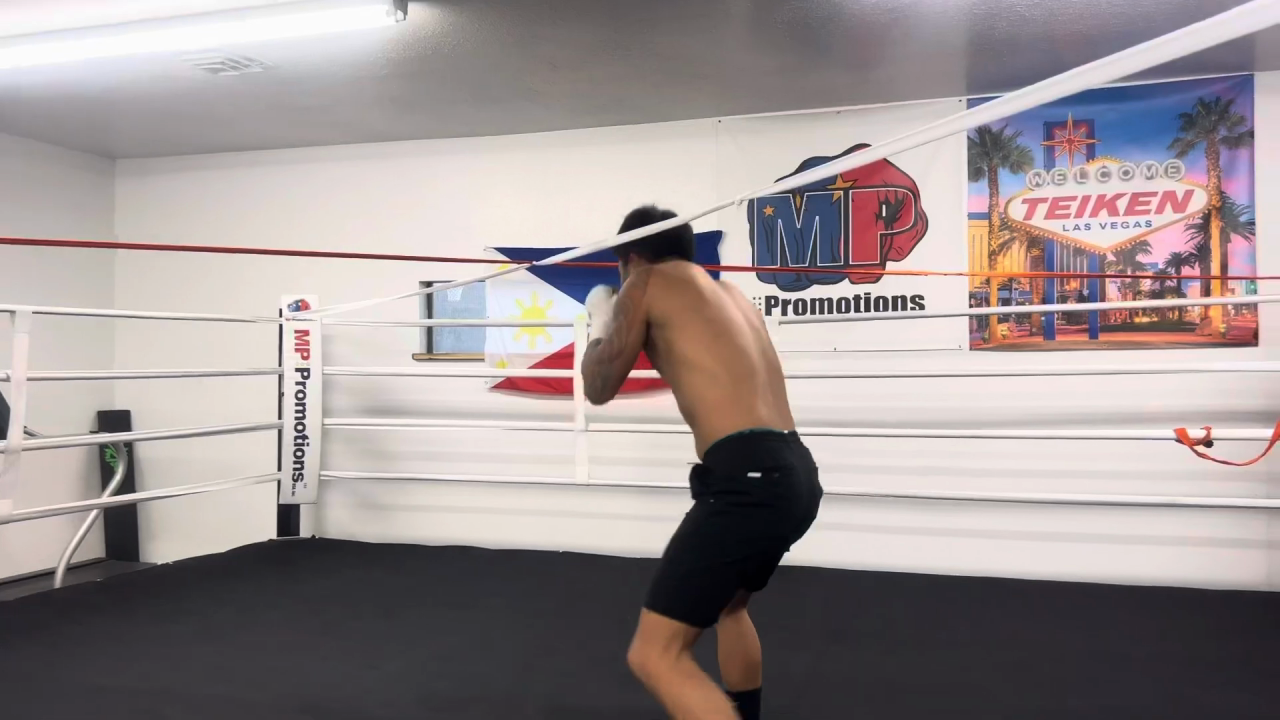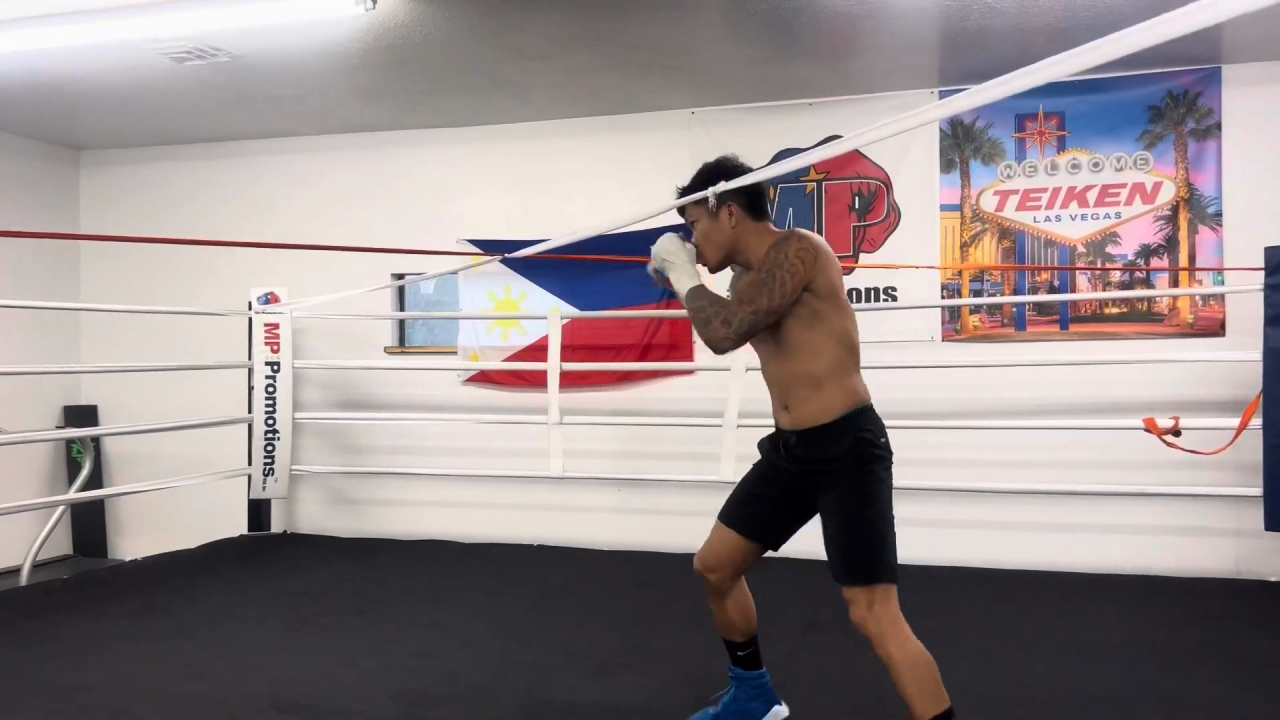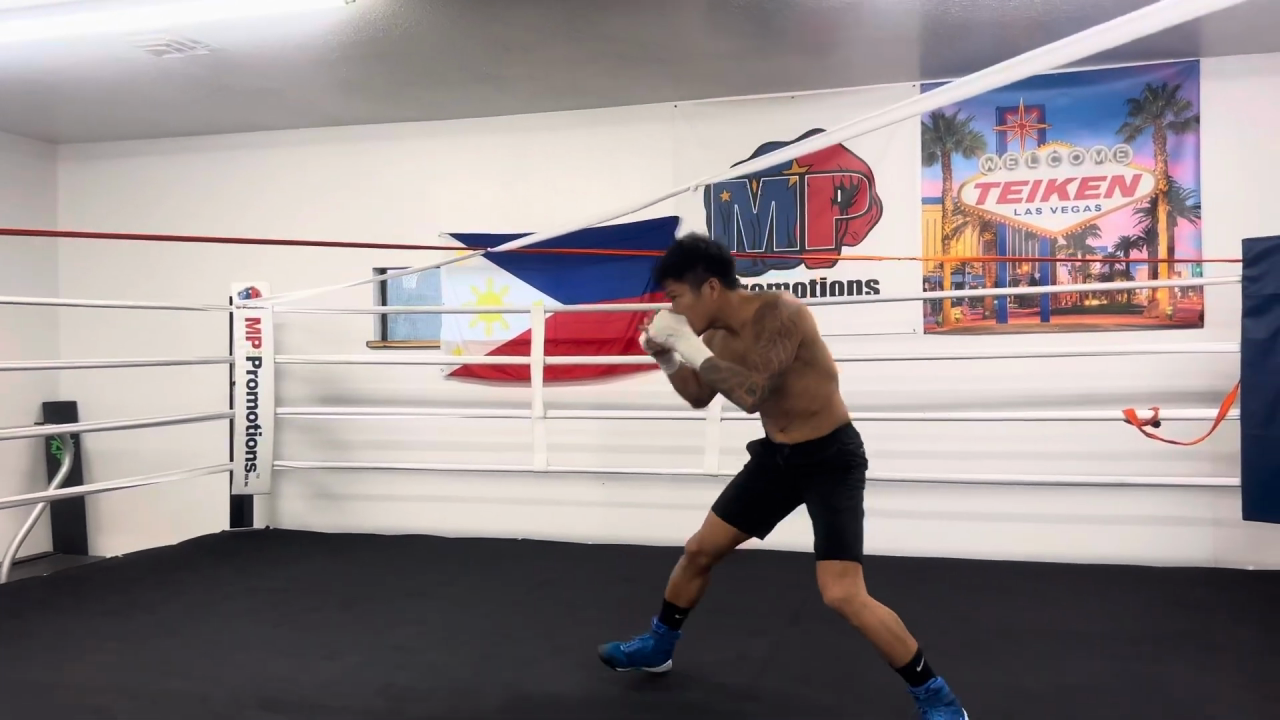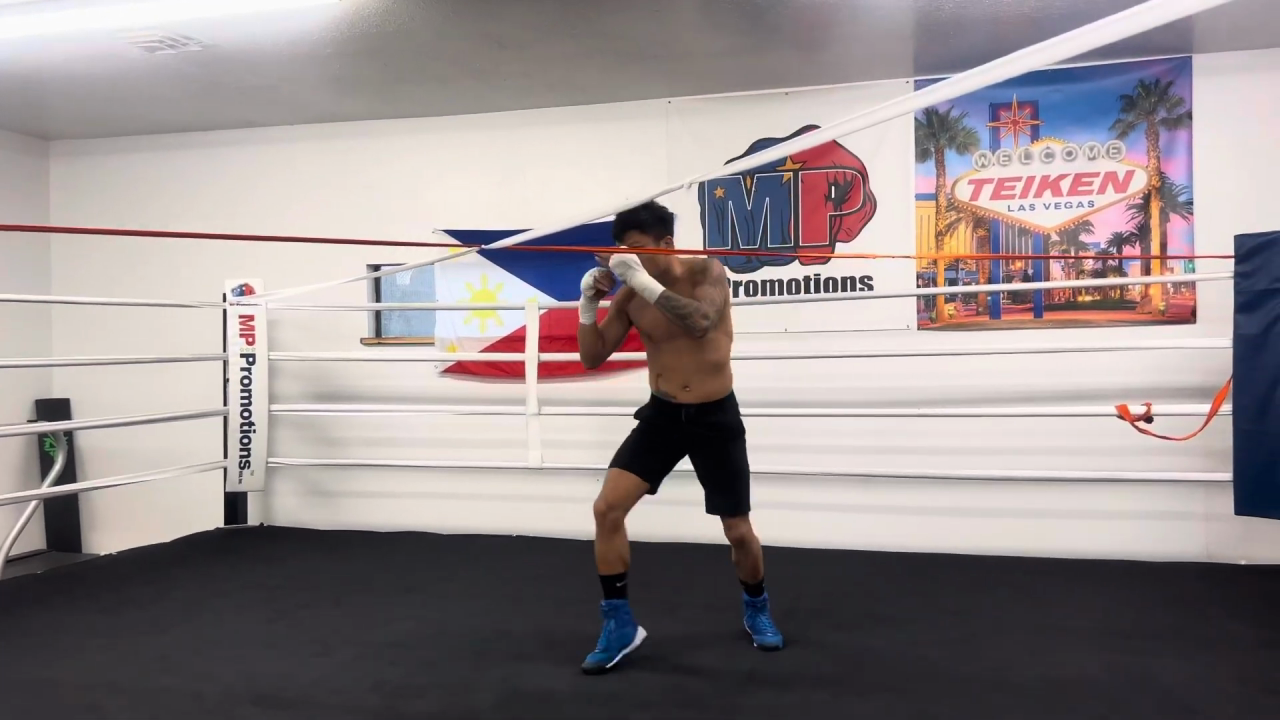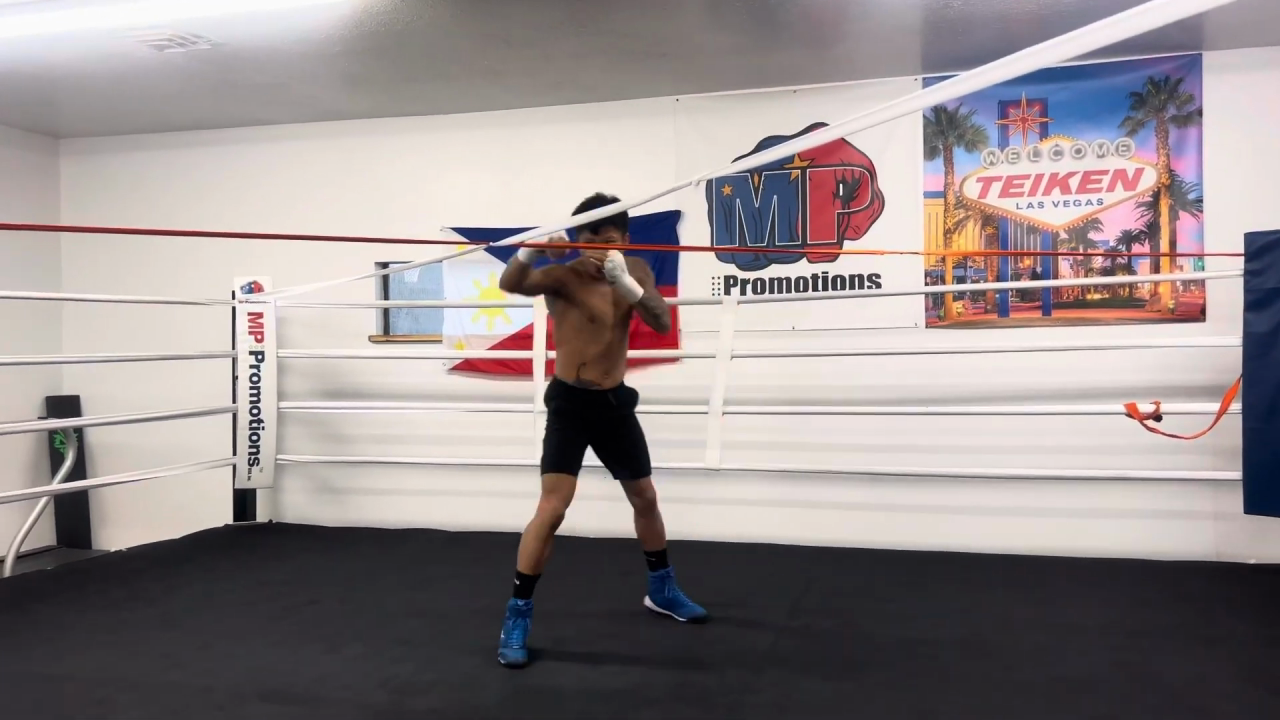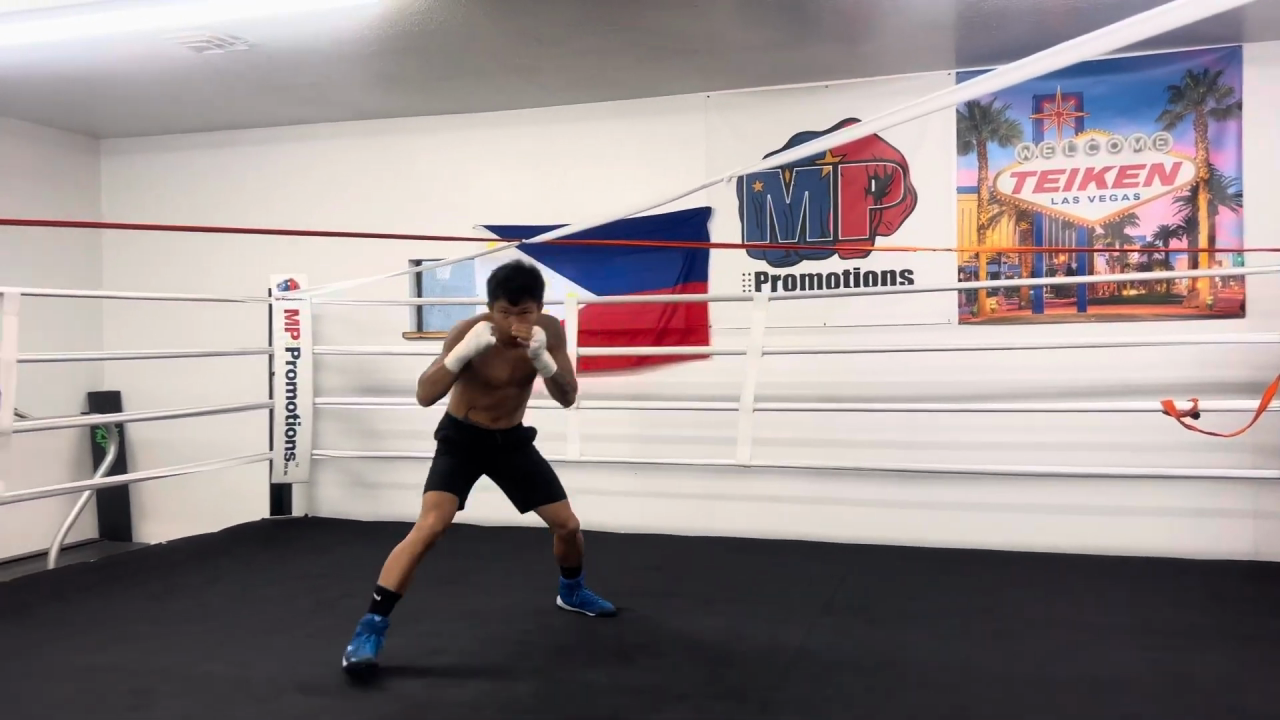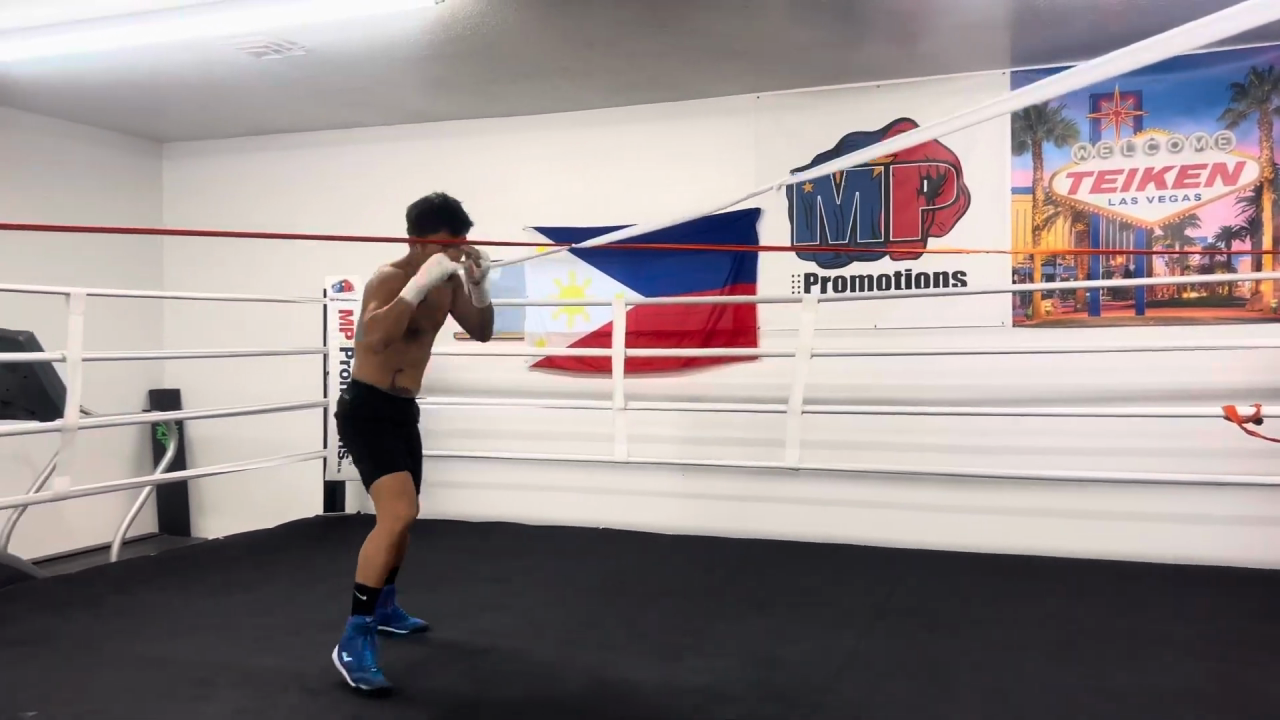
dt=0.5s
person 1, frame 1
left shoulder: (648, 283)
right shoulder: (731, 293)
left elbow: (599, 388)
left wrist: (599, 323)
left hip: (747, 479)
right hip: (794, 474)
left knee: (656, 657)
right knee: (725, 601)
person 1, frame 2
left shoulder: (802, 249)
right shoulder: (760, 271)
left elbow: (723, 331)
right elbow: (725, 331)
left wrist: (681, 275)
right wrist: (676, 275)
left hip: (851, 450)
right hip: (791, 451)
left knee: (875, 620)
right knee: (714, 568)
person 1, frame 3
left shoulder: (779, 312)
right shoulder: (721, 333)
left elbow: (752, 395)
right elbow: (700, 396)
left wrist: (689, 345)
right wrist: (666, 358)
left hip: (832, 458)
right hip: (776, 456)
left knee: (842, 594)
right knee: (699, 552)
right ankle: (658, 645)
person 1, frame 4
left shoulder: (705, 271)
right shoulder: (629, 296)
left elbow: (704, 323)
right elbow: (591, 357)
left wrist: (648, 283)
right wrist: (589, 299)
left hip: (717, 417)
right hip: (661, 417)
left knee: (738, 531)
right knee: (608, 507)
left ankle: (756, 611)
right ankle: (618, 625)
person 1, frame 5
left shoulder: (636, 270)
right shoulder: (562, 276)
left elbow: (662, 323)
right elbow: (511, 284)
left wrist: (625, 280)
right wrist: (532, 250)
left hip: (615, 400)
right hip: (571, 402)
left knee: (645, 498)
right knee: (551, 509)
left ankle: (663, 589)
right ankle: (517, 616)
person 1, frame 6
left shoulder: (551, 330)
right shoulder: (467, 330)
left elbow: (567, 397)
right elbow: (424, 395)
left wrist: (544, 358)
right wrist: (462, 352)
left hip: (512, 441)
right hip: (460, 438)
left knee: (567, 526)
right knee: (428, 529)
left ankle: (573, 591)
right ankle: (369, 630)
person 1, frame 7
left shoulder: (448, 280)
right shoulder: (389, 279)
left elbow: (481, 332)
right elbow: (376, 338)
left wrist: (479, 285)
right wrist: (419, 283)
left hip: (403, 410)
right hip: (366, 409)
left knee: (405, 514)
right knee: (397, 515)
left ankle: (382, 606)
right ankle: (357, 640)
